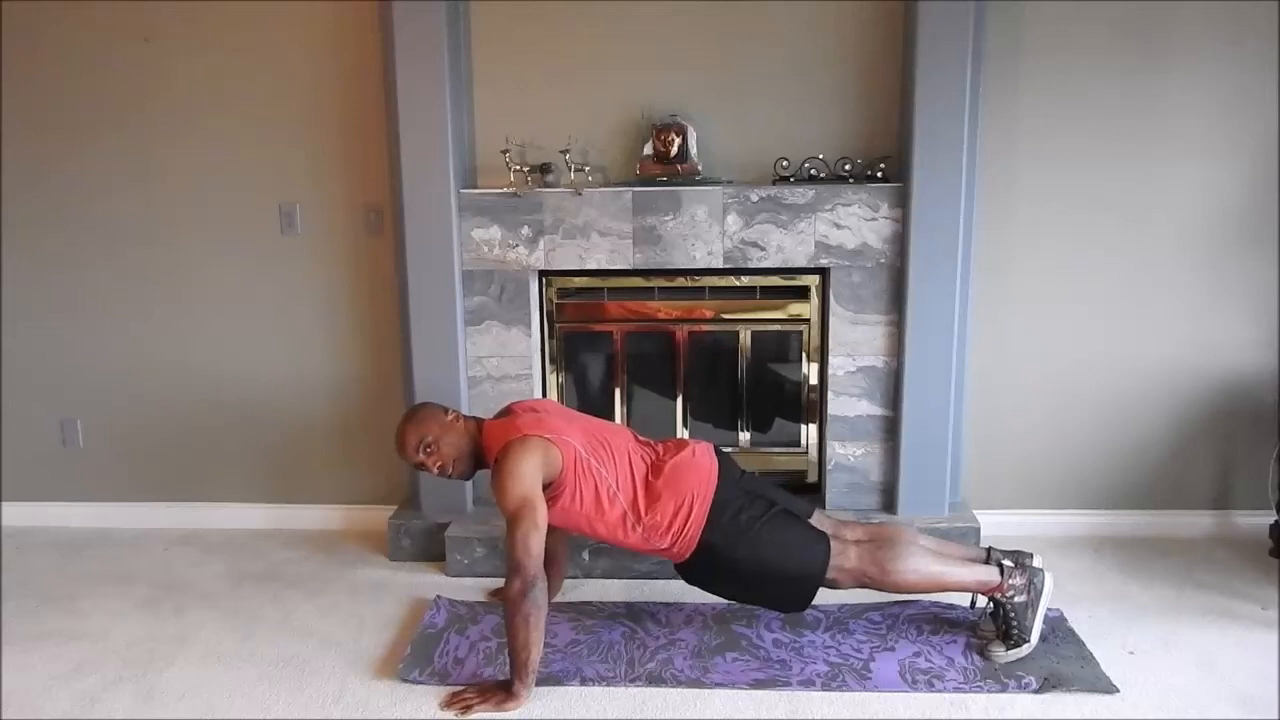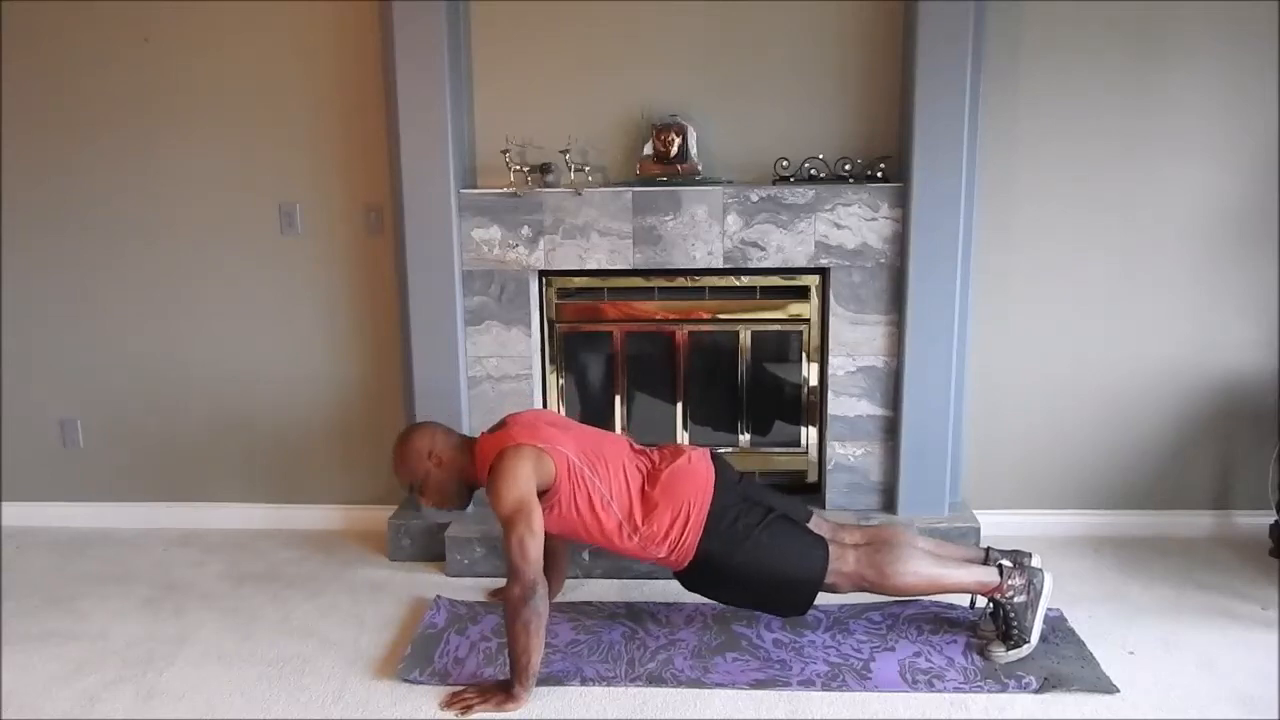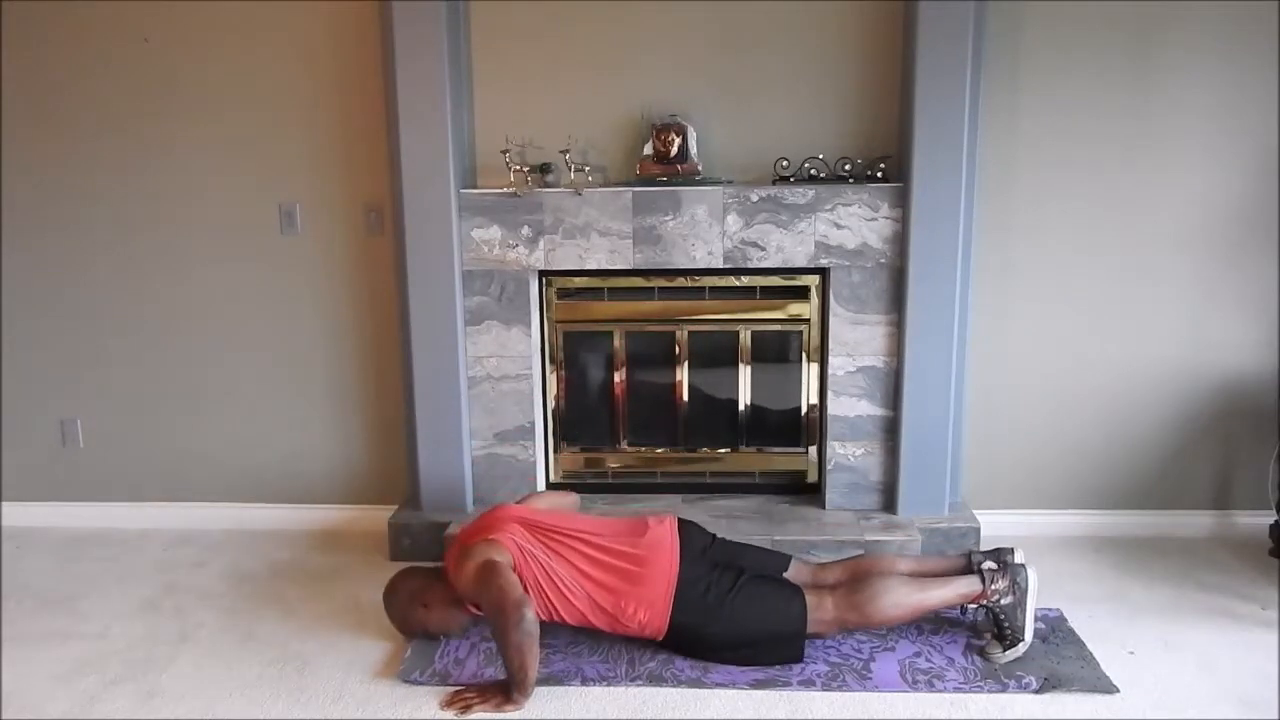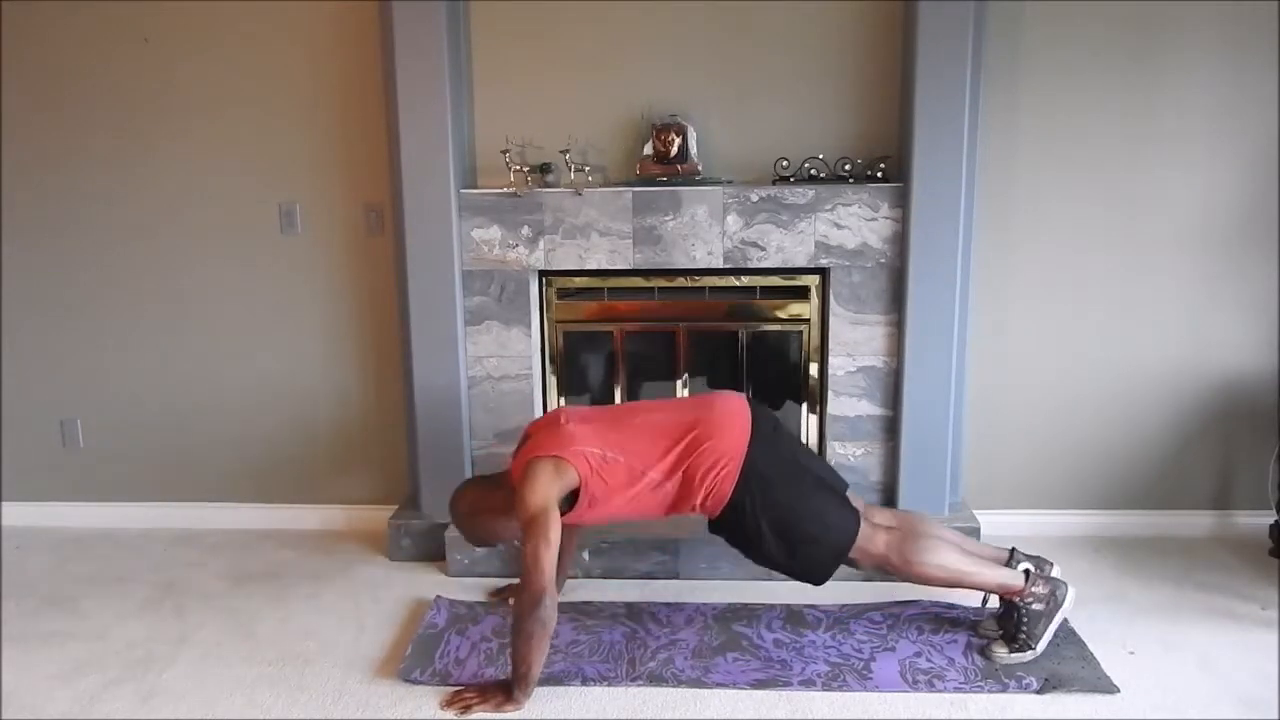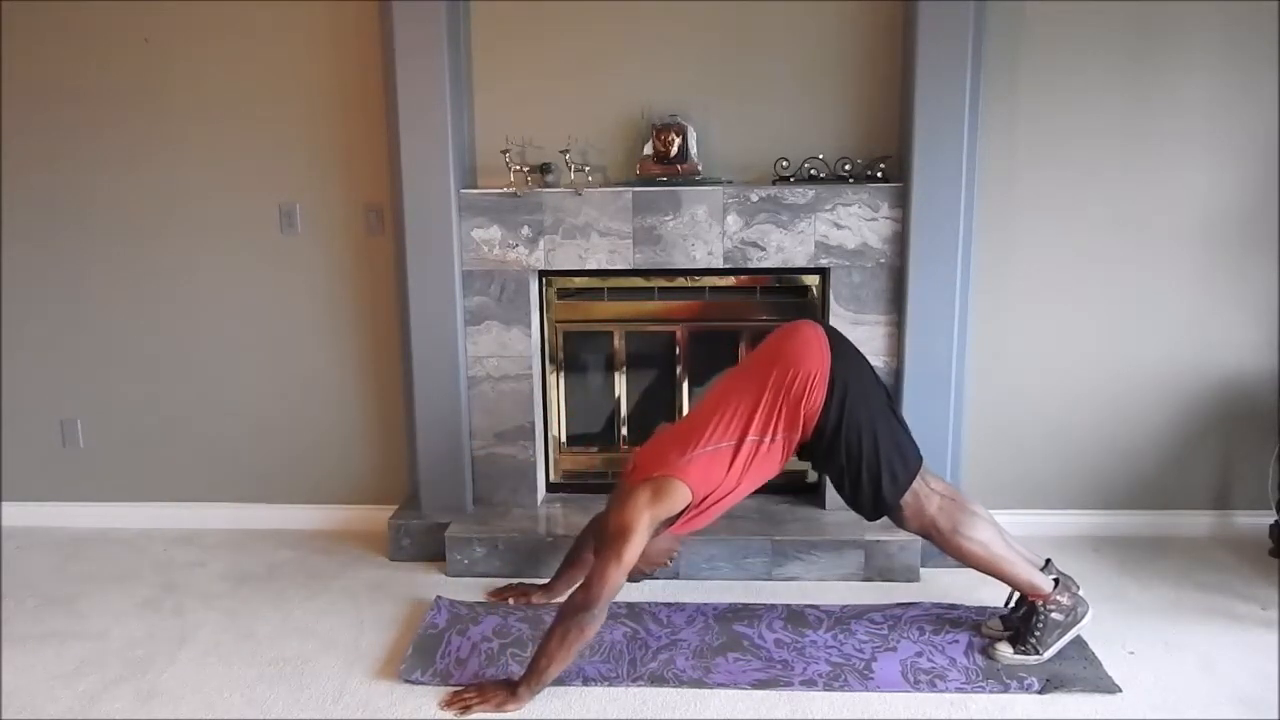
dt=1s
person 1, frame 1
left shoulder: (512, 463)
right shoulder: (518, 419)
left elbow: (524, 582)
right elbow: (556, 516)
right wrist: (540, 593)
left hip: (696, 518)
right hip: (697, 474)
left knee: (851, 568)
right knee: (846, 538)
left ankle: (1006, 583)
right ankle: (1000, 561)
person 1, frame 2
left shoulder: (505, 472)
right shoulder: (511, 432)
left elbow: (526, 587)
right wrist: (542, 594)
left hip: (696, 526)
right hip: (695, 479)
left knee: (850, 570)
right knee: (843, 541)
left ankle: (1007, 583)
right ankle: (998, 561)
person 1, frame 3
left shoulder: (468, 568)
right shoulder: (492, 528)
left elbow: (516, 610)
right elbow: (566, 498)
left hip: (674, 602)
right hip: (669, 543)
left knee: (832, 614)
right knee: (822, 577)
left ankle: (993, 585)
right ankle: (983, 565)
person 1, frame 4
left shoulder: (533, 485)
right shoulder: (542, 441)
left elbow: (537, 598)
right wrist: (547, 583)
left hip: (726, 467)
right hip: (732, 424)
left knee: (870, 546)
right knee: (868, 520)
left ankle: (1030, 588)
right ankle: (1020, 566)
person 1, frame 5
left shoulder: (643, 508)
right shoulder: (638, 486)
left elbow: (590, 605)
right elbow: (595, 533)
right wrist: (547, 589)
left hip: (817, 379)
right hip: (809, 361)
left knee: (918, 507)
right knee: (919, 494)
left ankle: (1055, 597)
right ankle: (1040, 583)
